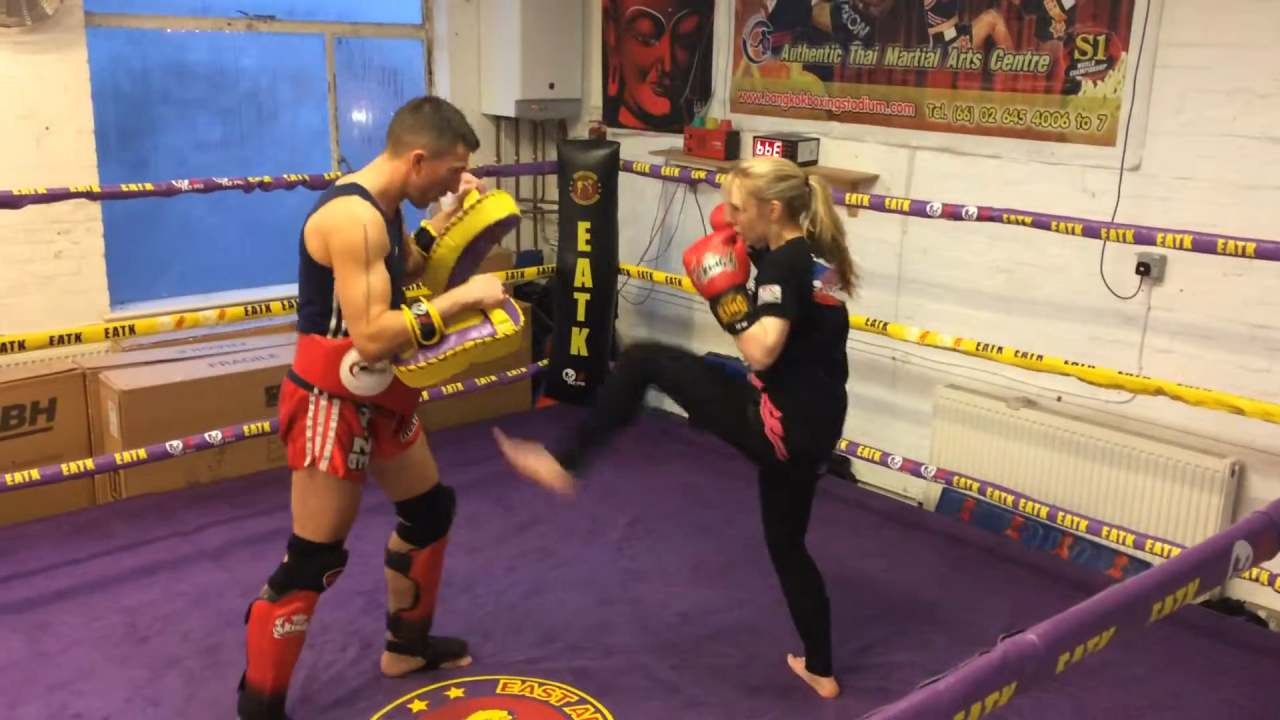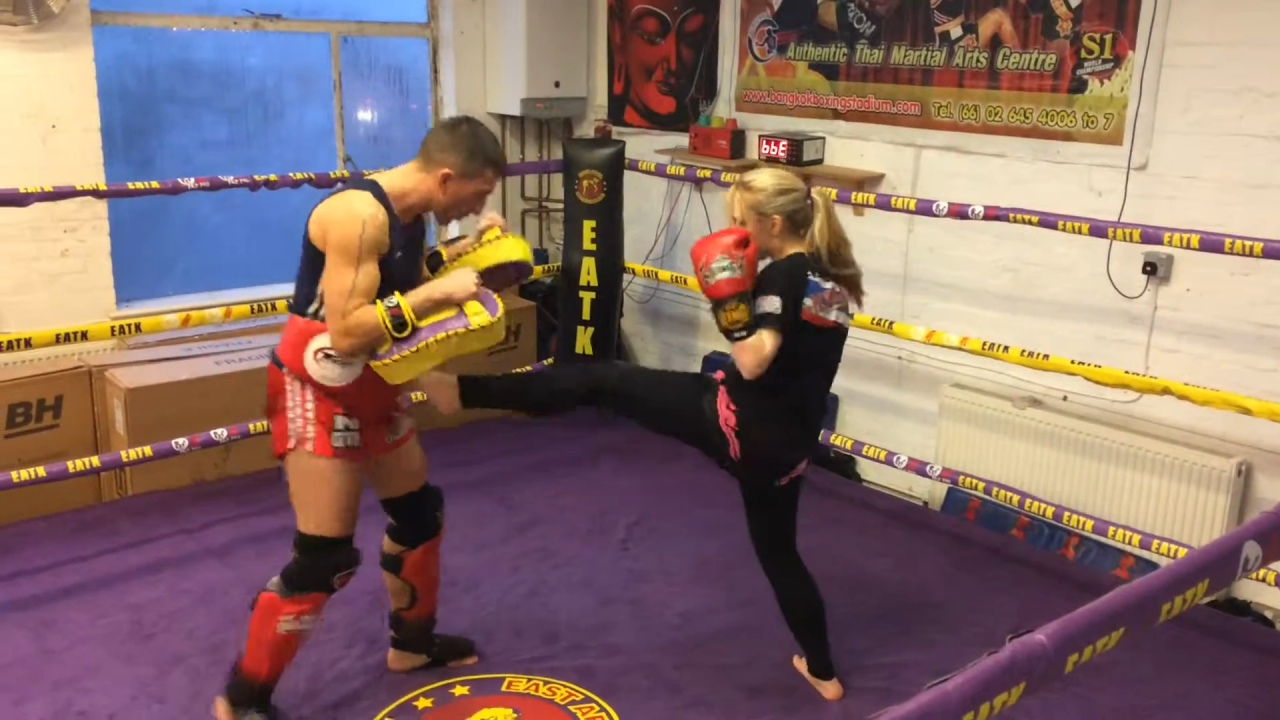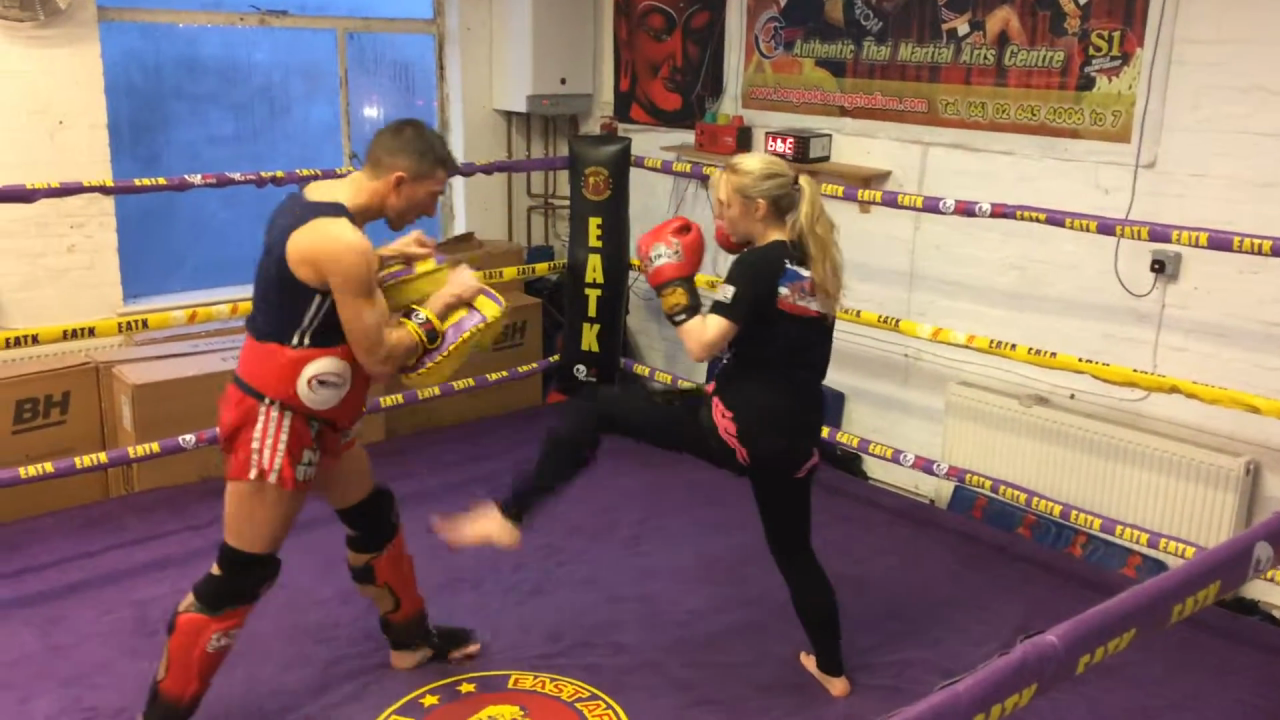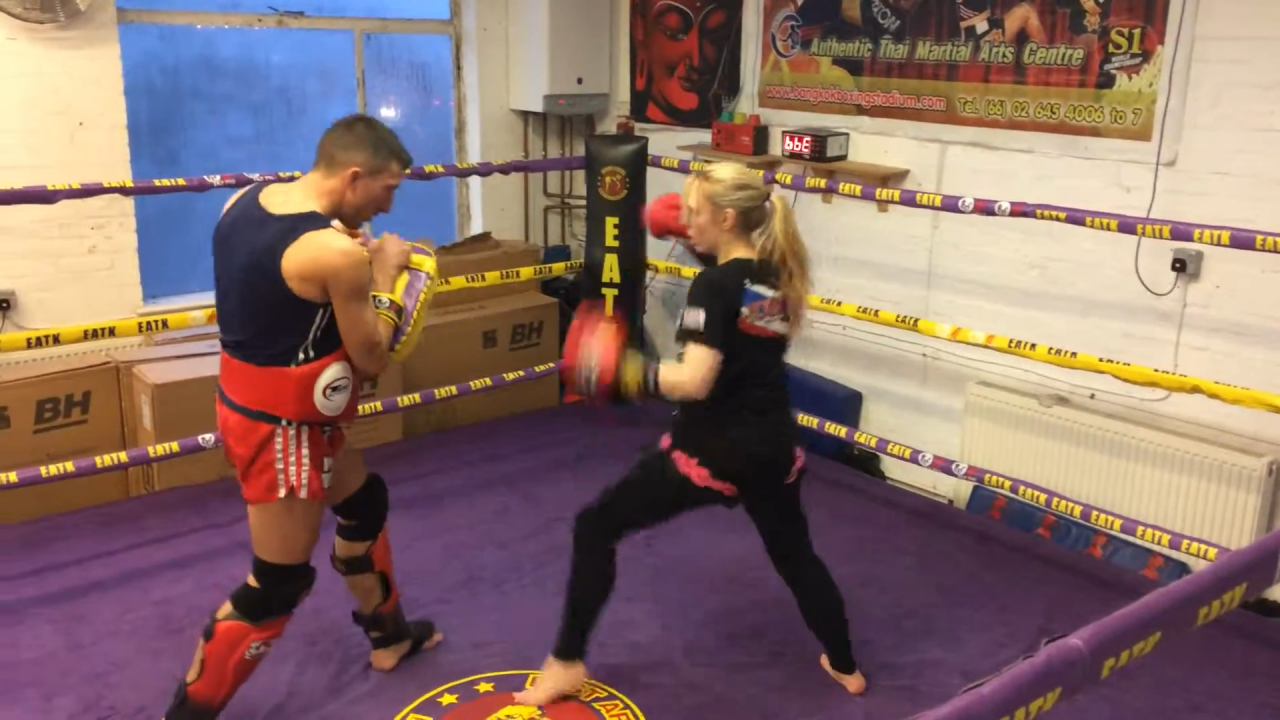
dt=0.2s
person 1, frame 1
left shoulder: (382, 206)
right shoulder: (352, 219)
left elbow: (401, 272)
right elbow: (373, 336)
left wrist: (449, 220)
right wrist: (463, 297)
left hip: (378, 398)
right hip: (332, 403)
left knee: (429, 510)
right knee: (312, 562)
left ankle: (407, 643)
person 1, frame 2
left shoulder: (408, 211)
right shoulder: (358, 213)
right elbow: (347, 331)
left wrist: (460, 254)
right wrist: (438, 294)
left hip: (371, 391)
right hip: (319, 393)
left knee: (419, 511)
right knee: (324, 557)
left ankle: (412, 640)
person 1, frame 3
left shoulder: (315, 200)
right shoulder: (340, 241)
right elbow: (380, 356)
left wrist: (387, 256)
right wrist: (449, 298)
left hip: (319, 405)
right hip: (278, 414)
left knee: (374, 516)
right knee: (241, 574)
left ankle: (411, 637)
person 1, frame 4
left shoulder: (244, 201)
right shoulder: (334, 252)
right elbow: (370, 357)
right wrist: (384, 277)
left hip: (258, 403)
right hip: (285, 427)
left knee: (366, 502)
right knee: (277, 586)
left ankle: (388, 633)
person 2, frame 1
left shoulder: (785, 261)
right shoulder: (821, 256)
left elbow: (763, 351)
left wrist: (722, 293)
right wrist: (753, 256)
left hip: (773, 415)
right hip: (811, 428)
left knee: (644, 359)
right knee: (786, 547)
left ankle: (560, 463)
right ankle: (821, 670)
person 2, frame 2
left shoulder: (784, 274)
right shoulder: (829, 274)
left elbow: (752, 363)
left wrist: (726, 297)
left hip: (735, 419)
right hip: (786, 444)
left knee: (603, 380)
right knee: (779, 553)
left ankle: (463, 390)
right ankle: (823, 673)
person 2, frame 3
left shoulder: (757, 265)
right shoulder: (812, 263)
left elbow: (700, 346)
left wrist: (673, 282)
left hip: (736, 424)
right hip: (792, 439)
left knee: (595, 412)
right knee: (794, 549)
left ankle: (506, 517)
right ankle: (832, 669)
person 2, frame 4
left shoulder: (716, 284)
right shoulder: (775, 272)
left elbow: (693, 382)
left wrist: (621, 373)
right wrist: (709, 254)
left hip: (712, 450)
right hip: (773, 451)
left knee: (594, 527)
right knee: (795, 557)
left ankle: (567, 662)
right ankle: (845, 667)
